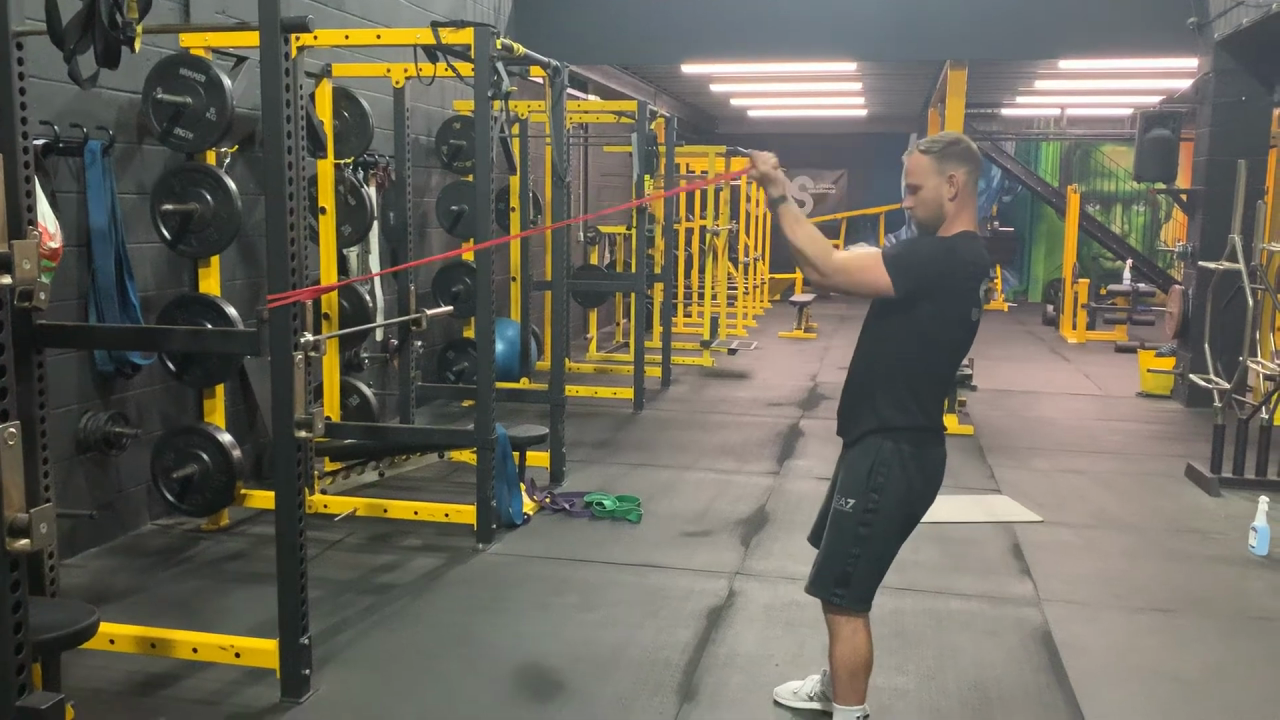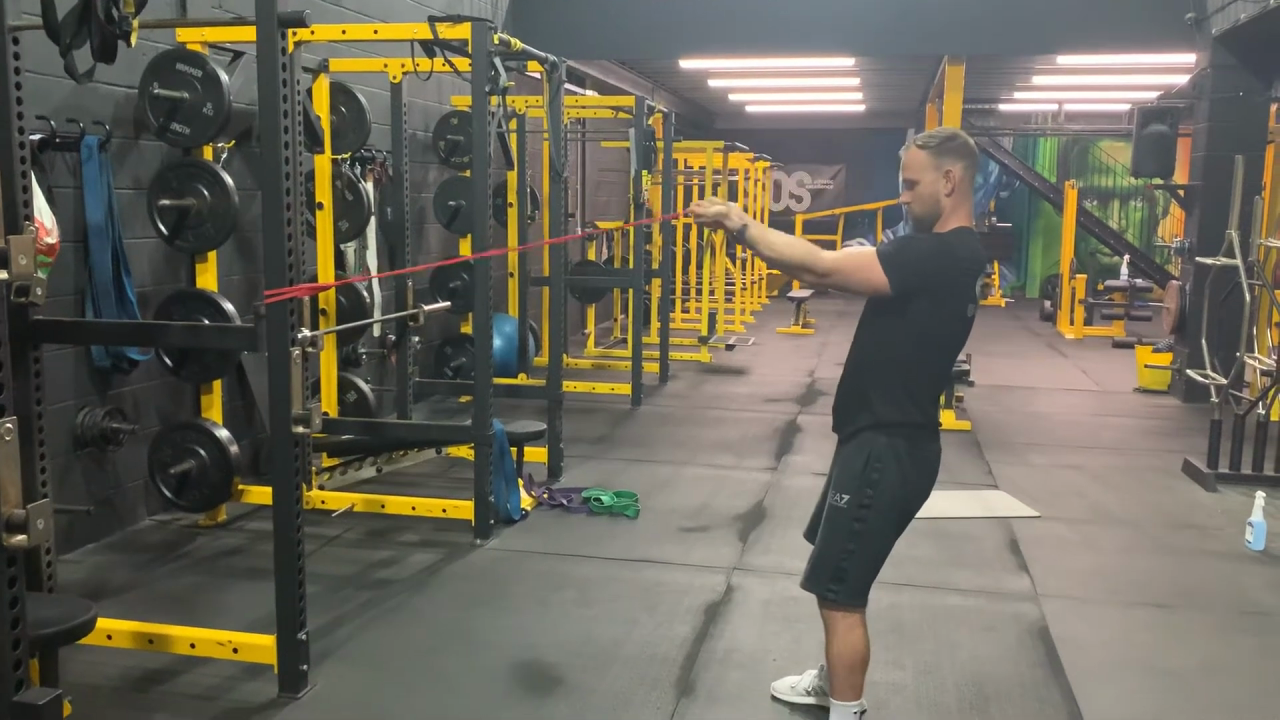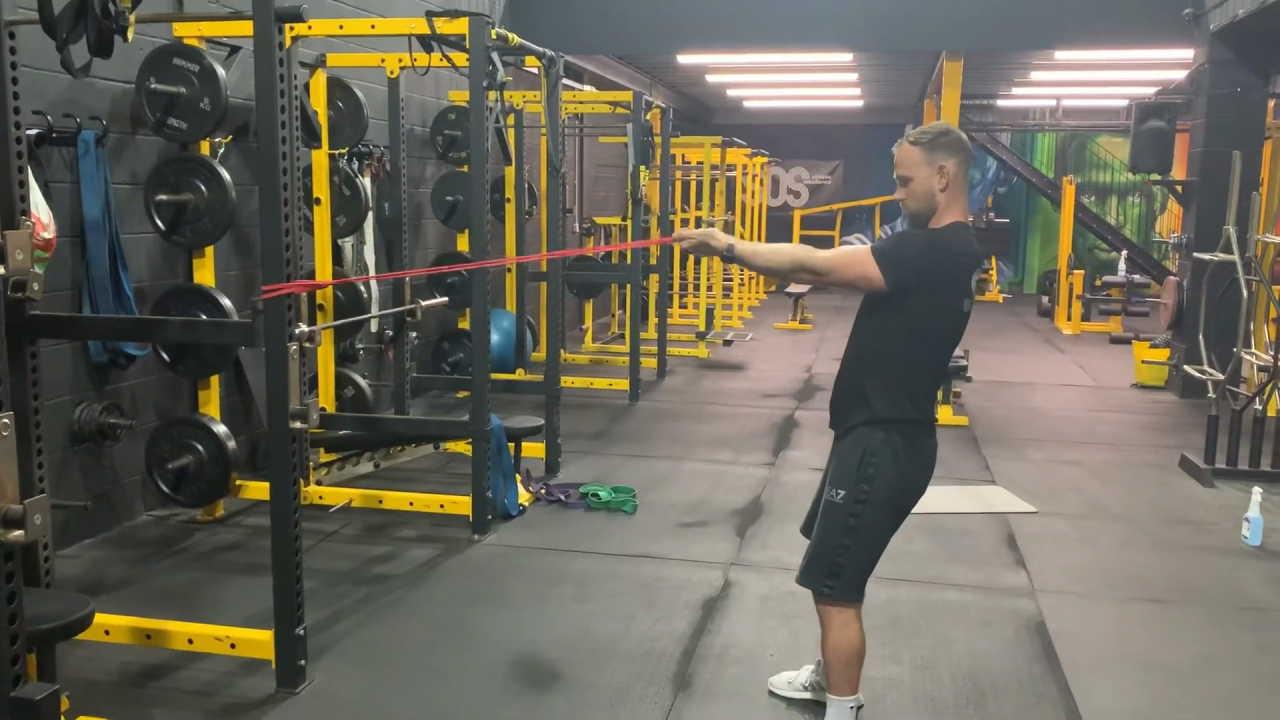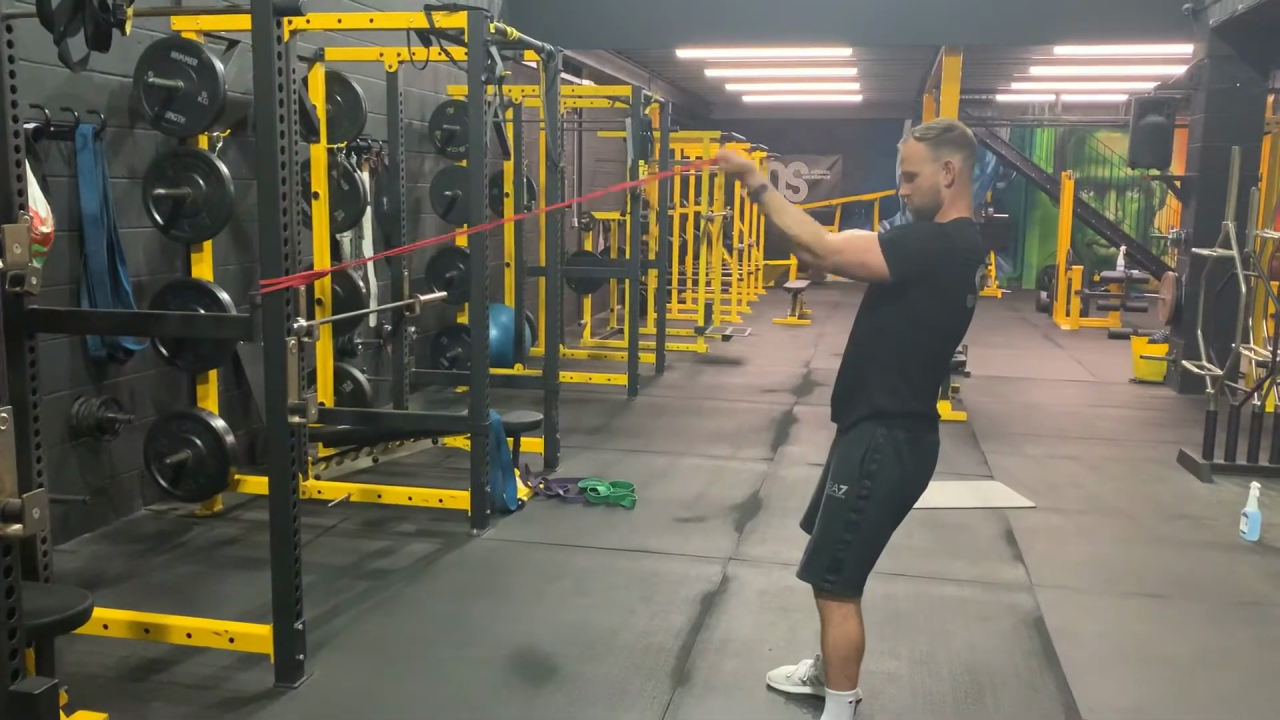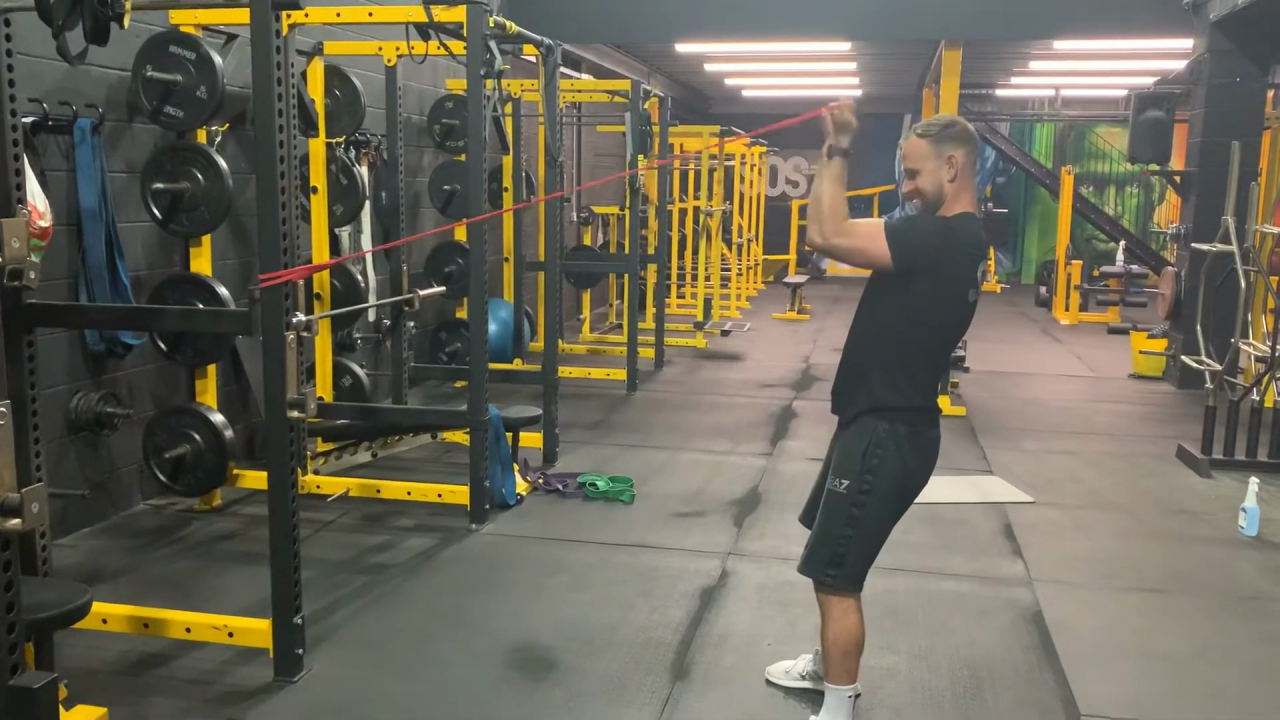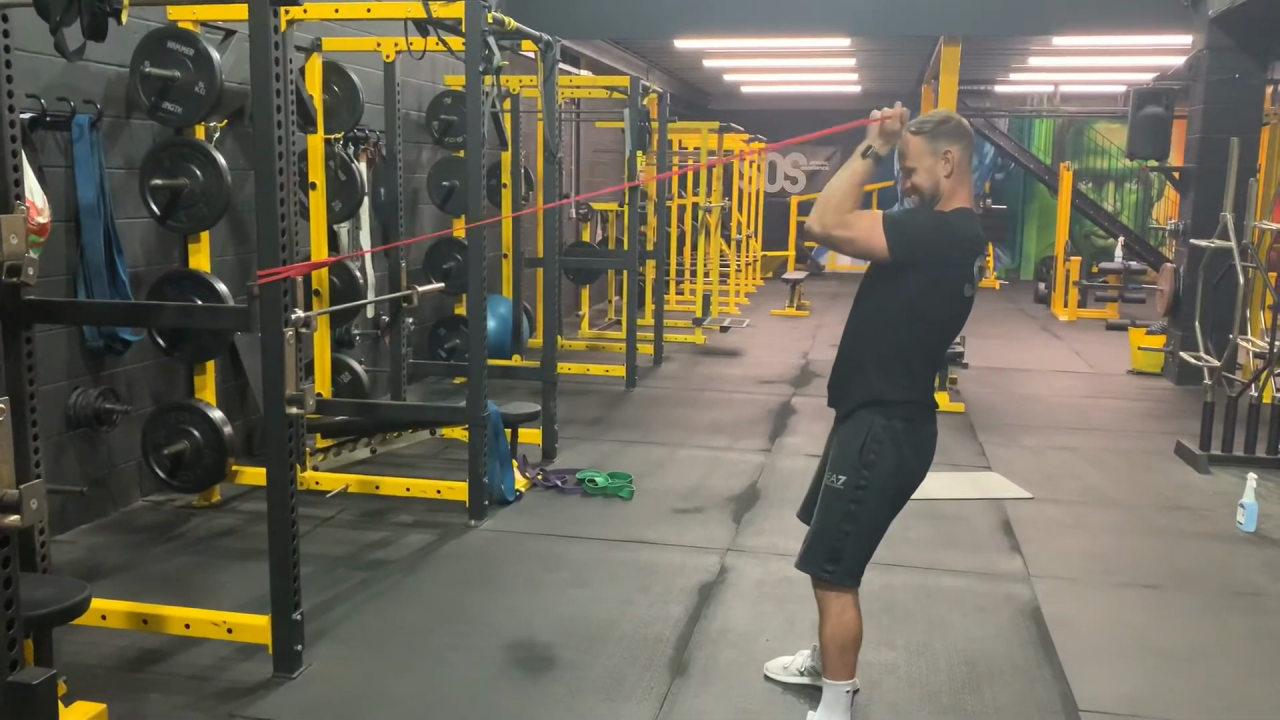
dt=0.3s
person 1, frame 1
left shoulder: (942, 260)
right shoulder: (950, 255)
left elbow: (828, 269)
right elbow: (855, 269)
left wrist: (779, 196)
left hip: (892, 451)
right hip: (889, 440)
left knee: (842, 595)
right knee: (840, 582)
person 1, frame 2
left shoulder: (939, 256)
right shoulder: (945, 252)
left elbow: (822, 269)
right elbow: (848, 268)
left wrist: (740, 225)
left hip: (888, 447)
right hip: (886, 437)
left knee: (838, 592)
right knee: (836, 579)
person 1, frame 3
left shoulder: (935, 252)
right shoulder: (941, 247)
left elbow: (818, 267)
right elbow: (842, 264)
left wrist: (727, 245)
left hip: (885, 444)
right hip: (882, 433)
left knee: (833, 586)
right knee: (833, 570)
person 1, frame 4
left shoulder: (940, 246)
right shoulder: (944, 242)
left elbow: (825, 251)
right elbow: (852, 249)
left wrist: (758, 185)
left hip: (885, 438)
right hip: (885, 427)
left knee: (833, 580)
right knee: (834, 564)
right ankle: (829, 670)
person 1, frame 5
left shoulder: (945, 239)
right shoulder: (946, 237)
left elbow: (827, 236)
right elbow: (848, 236)
left wrist: (836, 150)
left hip: (887, 433)
right hip: (882, 421)
left knee: (834, 574)
right knee: (831, 559)
right ankle: (829, 665)
person 1, frame 6
left shoulder: (942, 234)
right shoulder: (946, 232)
left elbow: (825, 225)
right elbow: (845, 227)
left wrist: (871, 150)
left hip: (885, 426)
right hip: (880, 415)
left knee: (832, 570)
right knee: (830, 556)
right ankle: (829, 662)
